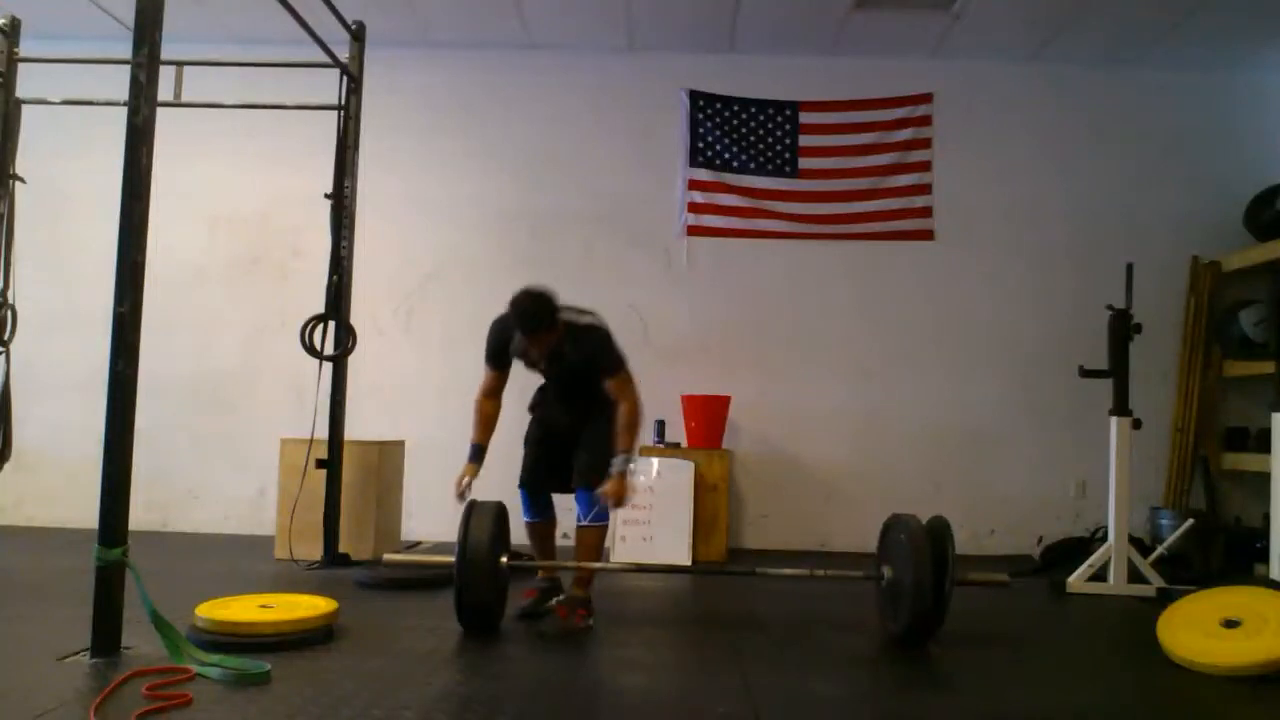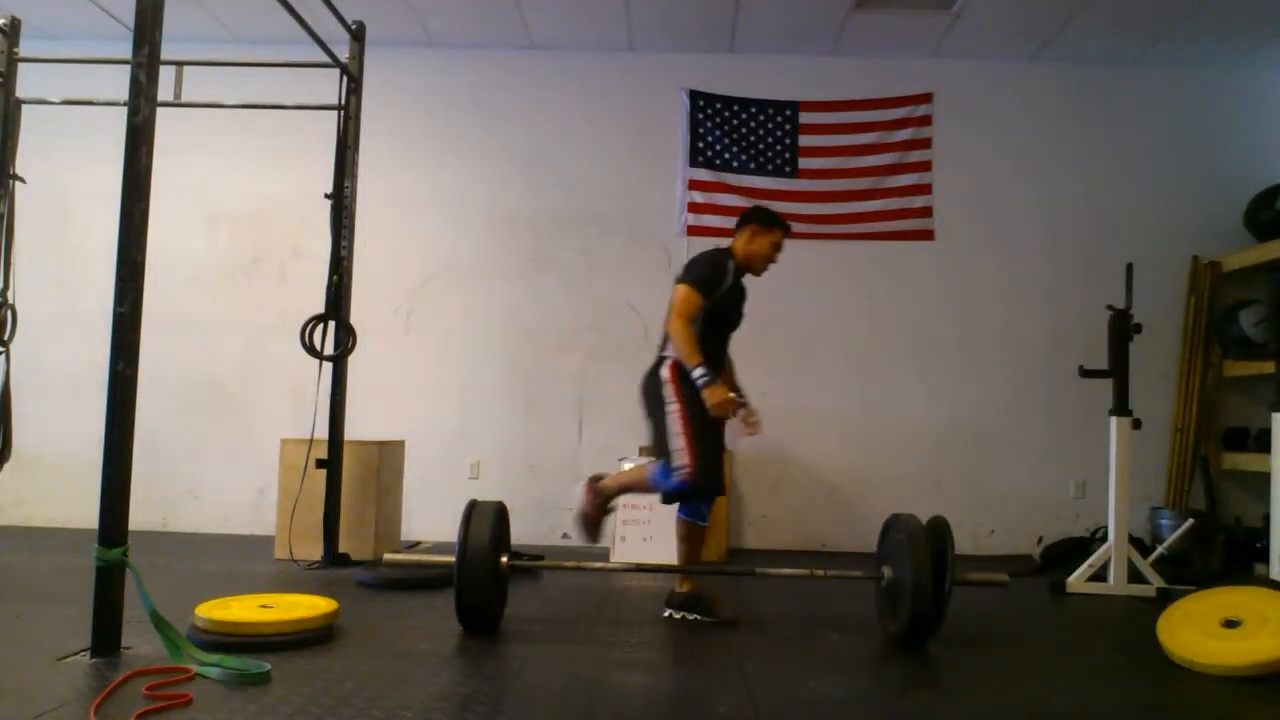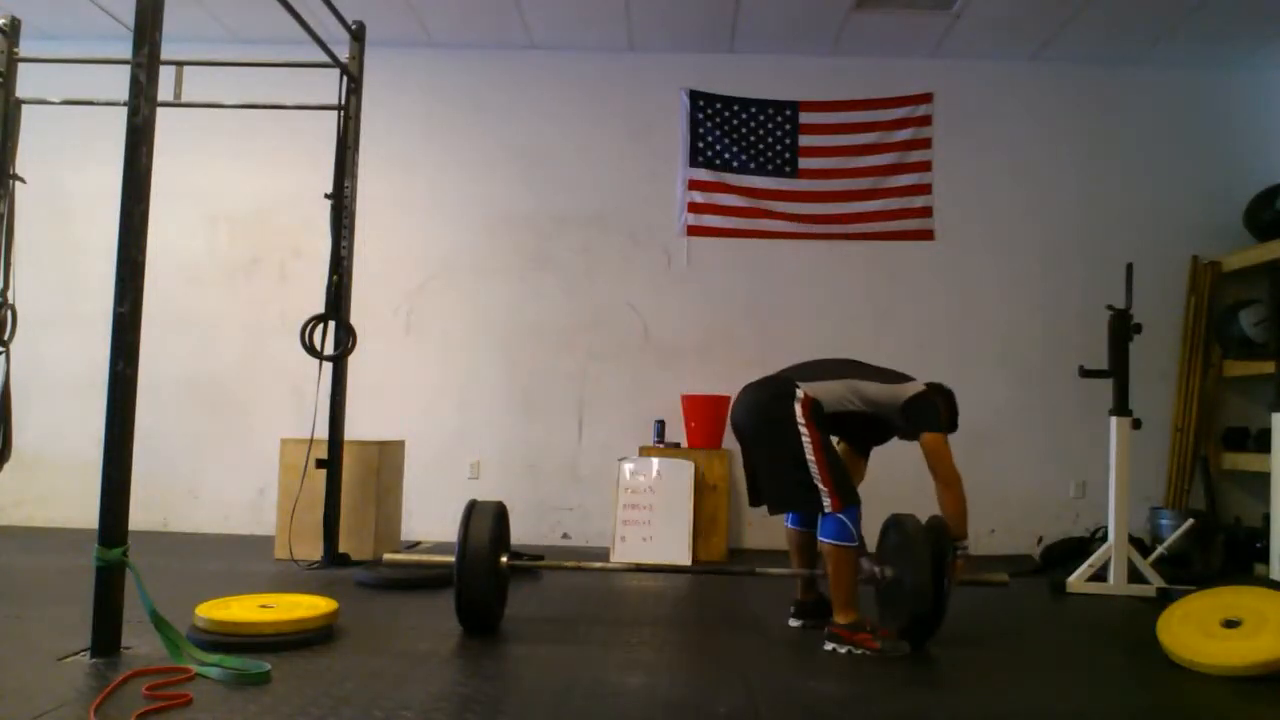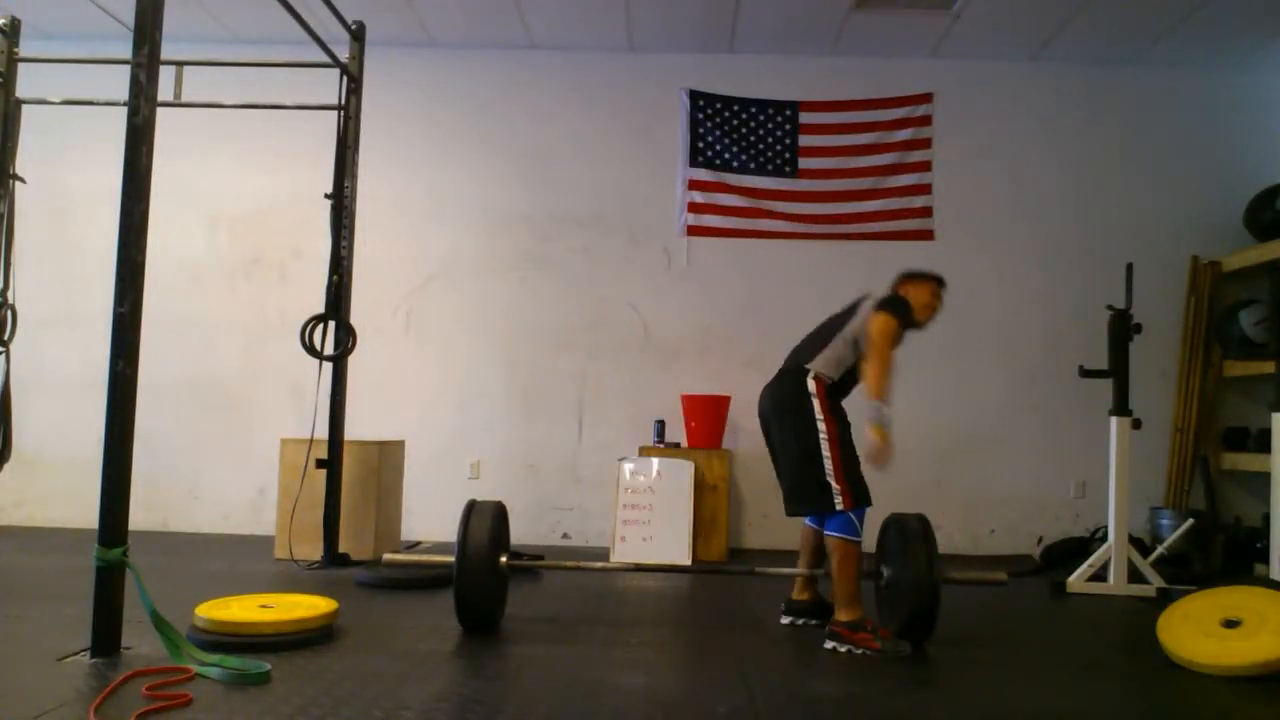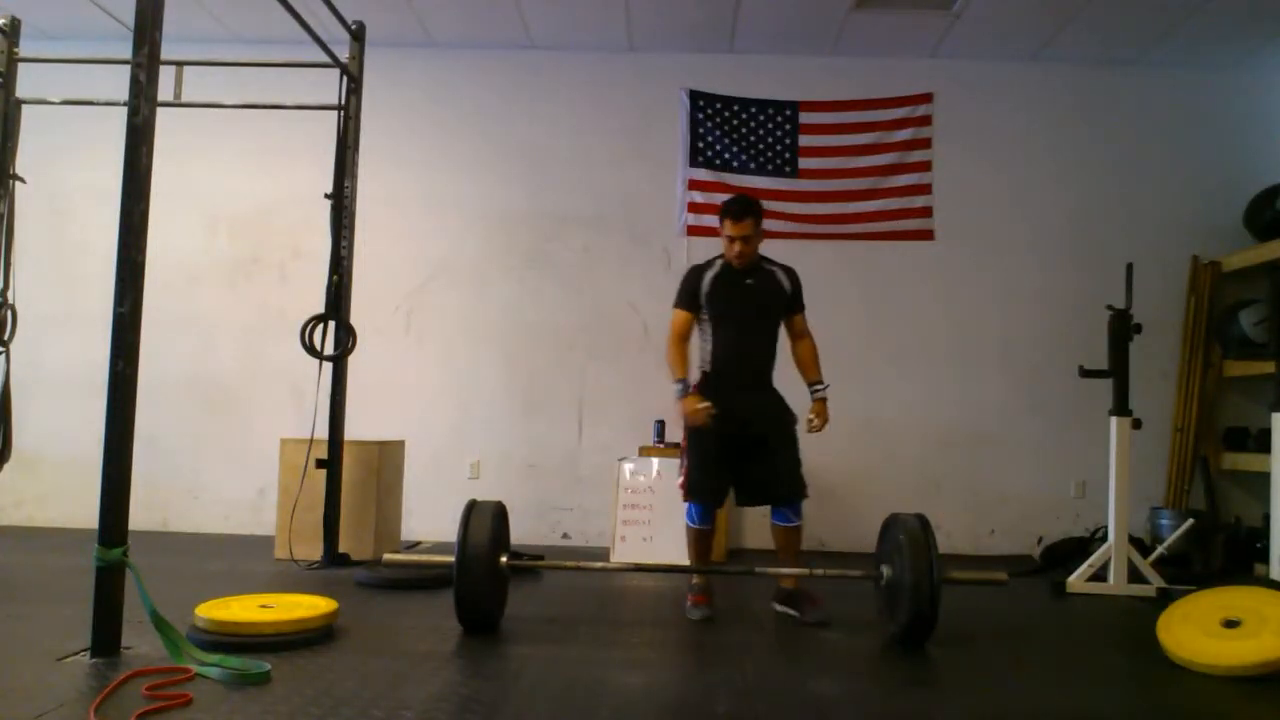
dt=1s
person 1, frame 1
left shoulder: (588, 335)
right shoulder: (503, 331)
left elbow: (626, 402)
right elbow: (489, 394)
left wrist: (619, 469)
right wrist: (475, 458)
left hip: (598, 402)
right hip: (557, 400)
left knee: (590, 491)
right knee: (532, 486)
left ankle: (579, 598)
right ankle: (550, 582)
person 1, frame 2
left shoulder: (735, 286)
right shoulder: (711, 265)
right elbow: (679, 322)
left wrist: (740, 401)
right wrist: (708, 381)
left hip: (699, 391)
right hip: (674, 378)
left knee: (699, 489)
right knee: (684, 472)
left ankle: (685, 591)
right ankle: (603, 488)
person 1, frame 3
left shoulder: (871, 414)
right shoulder: (922, 399)
left elbow: (848, 480)
right elbow: (948, 482)
left wrist: (856, 552)
right wrist: (959, 548)
left hip: (751, 404)
right hip: (782, 409)
left knee: (804, 497)
right knee: (839, 505)
left ankle: (807, 602)
right ankle: (845, 626)
person 1, frame 4
left shoulder: (876, 317)
right shoulder: (893, 306)
right elbow: (877, 351)
right wrist: (877, 419)
left hip: (782, 396)
right hip: (805, 396)
left knee: (824, 503)
right knee: (845, 504)
left ankle: (801, 599)
right ankle: (848, 623)
person 1, frame 5
left shoulder: (783, 278)
right shoulder: (701, 276)
left elbow: (801, 338)
right elbow: (679, 337)
left wrist: (818, 393)
right wrist: (685, 393)
left hip: (763, 399)
right hip: (714, 396)
left knee: (787, 494)
right knee: (702, 496)
left ankle: (790, 589)
right ankle: (700, 585)
